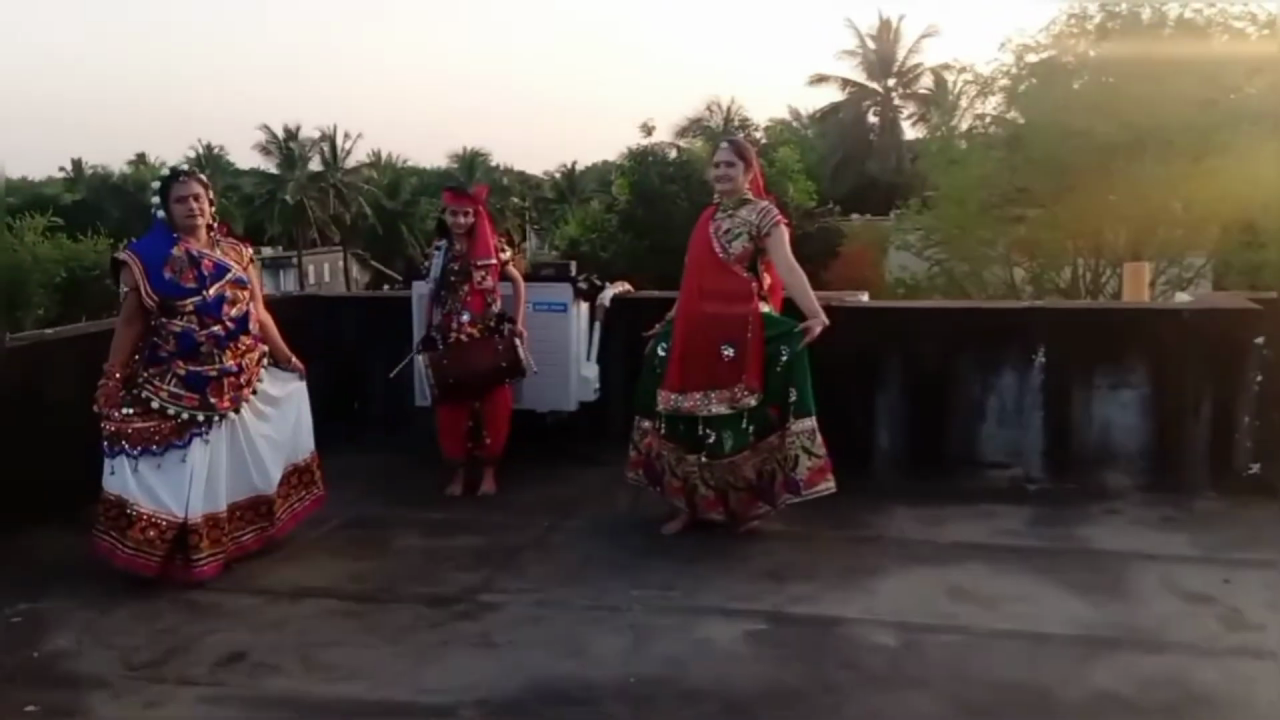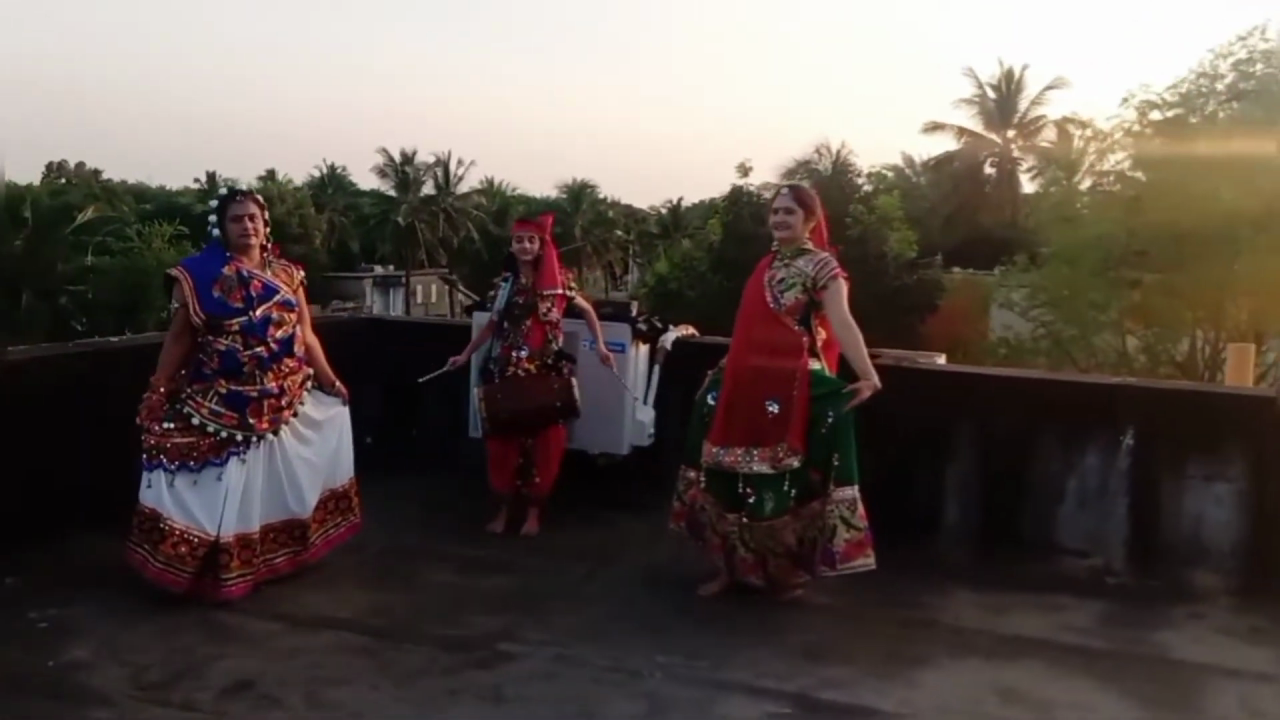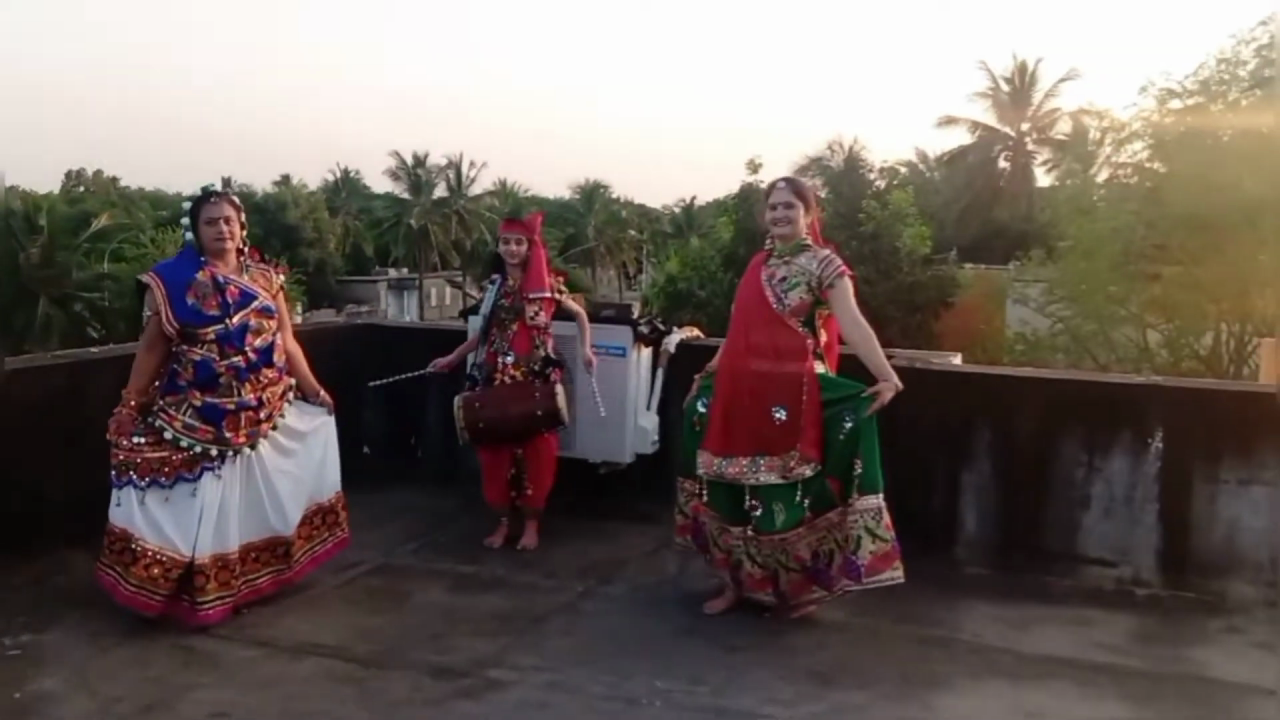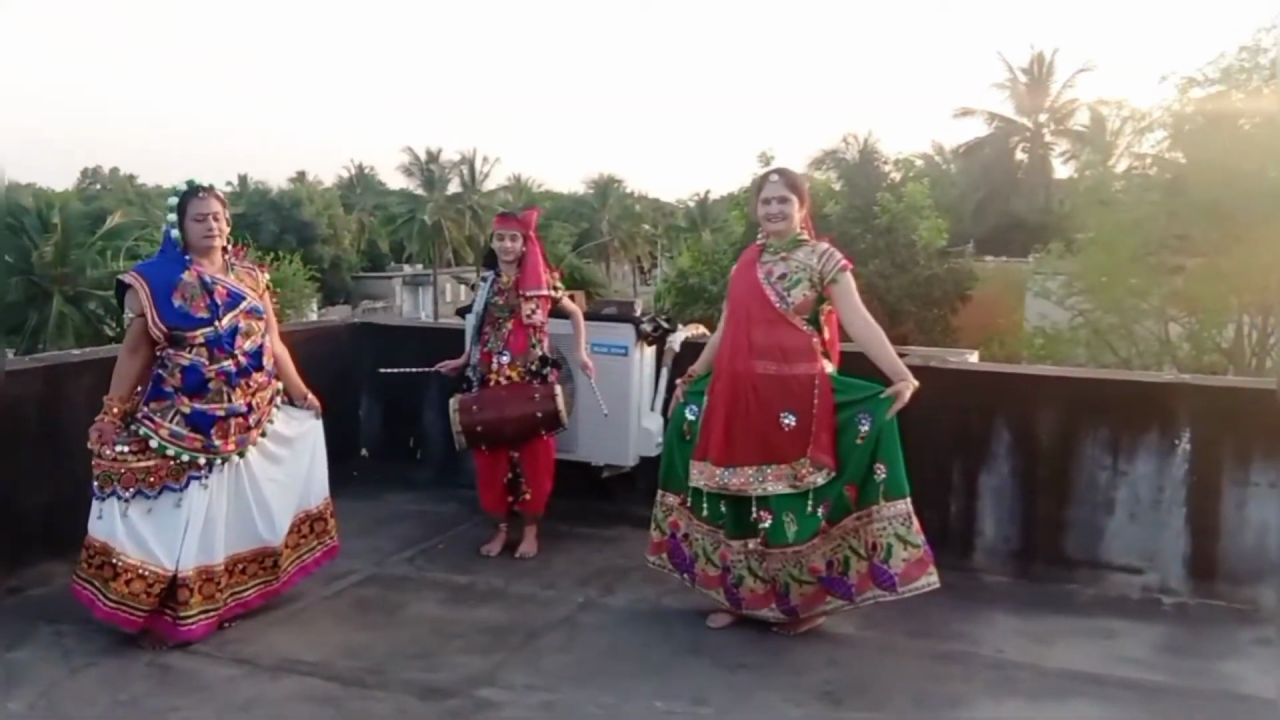
dt=1s
person 1, frame 1
left shoulder: (236, 253)
right shoulder: (148, 258)
left elbow: (257, 312)
right elbow: (130, 321)
left wrist: (285, 358)
right wrist: (112, 380)
left hip: (238, 381)
right hip: (178, 387)
left knee: (236, 465)
right knee: (186, 470)
left ankle: (237, 535)
right ankle: (190, 549)
person 1, frame 2
left shoulder: (287, 274)
right shoulder: (200, 275)
left elbow: (305, 334)
right elbow: (179, 337)
left wrist: (329, 381)
right wrist: (157, 394)
left hip: (282, 402)
right hip: (220, 405)
left knee: (274, 485)
right knee: (223, 487)
left ankle: (271, 557)
right ankle: (223, 569)
person 1, frame 3
left shoulder: (266, 278)
right shoulder: (172, 281)
left elbow: (286, 342)
right elbow: (152, 348)
left wrist: (313, 390)
right wrist: (129, 409)
left hip: (262, 415)
right hip: (196, 419)
left knee: (252, 502)
right knee: (199, 505)
left ankle: (248, 582)
right ankle: (197, 594)
person 1, frame 4
left shoulder: (251, 277)
right shoulder: (155, 280)
left elbow: (272, 343)
right elbow: (135, 351)
left wrist: (300, 392)
right wrist: (112, 415)
left hip: (247, 420)
right hip: (182, 424)
left knee: (237, 512)
right knee: (178, 515)
left ankle: (223, 602)
right ankle: (165, 614)
person 2, frame 1
left shoulder: (763, 213)
right shoulder: (707, 217)
left elbow: (786, 266)
left wrist: (815, 313)
right wrist: (672, 319)
left hip: (742, 330)
right hip: (696, 330)
left knee: (741, 418)
right knee: (689, 418)
left ankle: (745, 503)
right ankle: (690, 503)
person 2, frame 2
left shoulder: (821, 265)
right shoulder: (766, 264)
left elbow: (841, 322)
left wrist: (868, 376)
right wrist: (725, 370)
left hip: (794, 386)
right hip: (747, 384)
left knee: (787, 479)
right knee: (734, 476)
left ankle: (789, 571)
right ankle: (733, 565)
person 2, frame 3
left shoulder: (823, 264)
right shoulder: (757, 264)
left elbow: (851, 325)
left wrist: (886, 376)
right wrist: (708, 375)
left hip: (794, 393)
right hip: (742, 391)
left knee: (791, 486)
right knee: (736, 485)
left ankle: (798, 588)
right ankle: (739, 580)
person 2, frame 4
left shoulder: (822, 258)
right shoulder: (745, 263)
left elbow: (858, 322)
right elbow: (725, 331)
left wrist: (901, 375)
right wrist: (692, 378)
left hip: (798, 394)
right hip: (739, 394)
left knee: (798, 495)
right knee: (736, 493)
left ankle: (806, 602)
right ankle: (739, 595)
person 3, frame 1
left shoulder: (492, 247)
right shoulder: (439, 250)
left elbow: (517, 281)
right elbow: (432, 295)
left wrist: (517, 322)
right wrist: (427, 335)
left hip: (487, 337)
right hip: (449, 339)
left knee: (491, 404)
right knee: (452, 405)
left ankle: (489, 471)
right ankle: (458, 472)
person 3, frame 2
left shoulder: (557, 281)
right shoulder: (504, 283)
left elbow: (587, 311)
right elbow: (492, 325)
left wrist: (600, 346)
right wrist: (465, 355)
left hip: (546, 372)
right hip: (507, 371)
left knee: (543, 441)
right knee: (504, 440)
left ankle: (534, 511)
right ankle: (504, 508)
person 3, frame 3
left shoulder: (547, 284)
right shoulder: (494, 285)
left elbow: (579, 314)
left wrist: (586, 352)
right wrist: (452, 358)
left hip: (535, 378)
right hip: (496, 376)
left knee: (534, 449)
right knee: (496, 448)
left ankle: (531, 524)
right ankle: (502, 521)
person 3, frame 4
left shoulder: (542, 280)
right shoulder: (486, 282)
left elbow: (575, 312)
left wrist: (580, 353)
right wrist: (462, 361)
left hip: (532, 378)
right hip: (491, 378)
left knee: (532, 452)
right knee: (493, 452)
left ankle: (530, 530)
right ankle: (500, 528)
